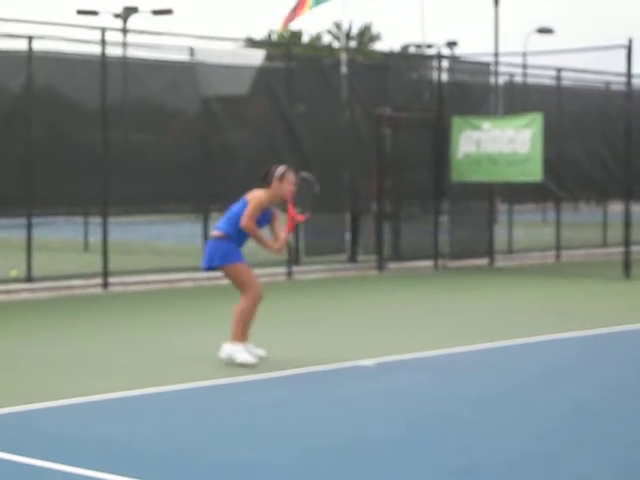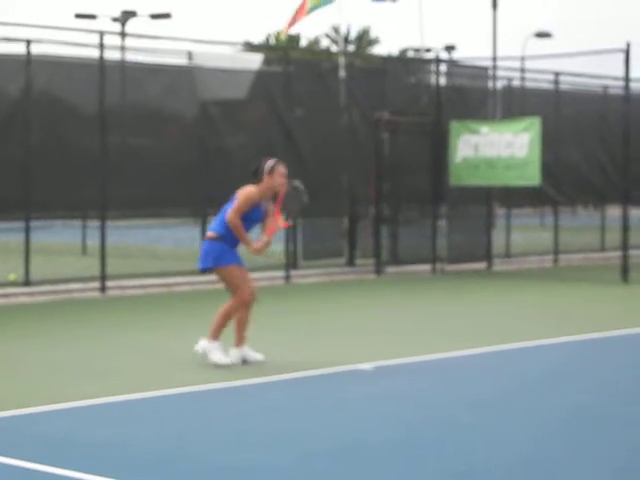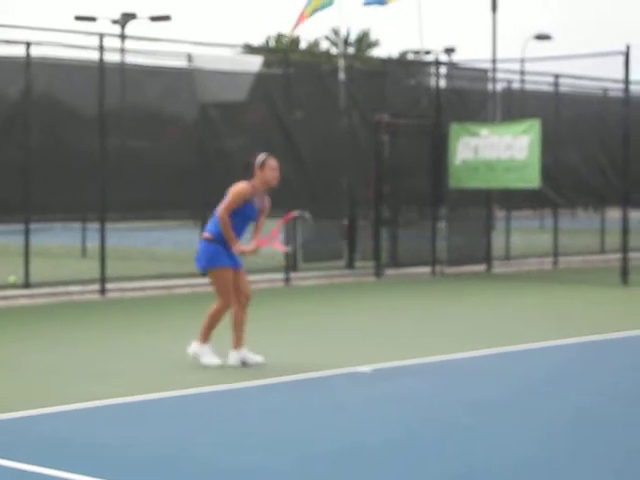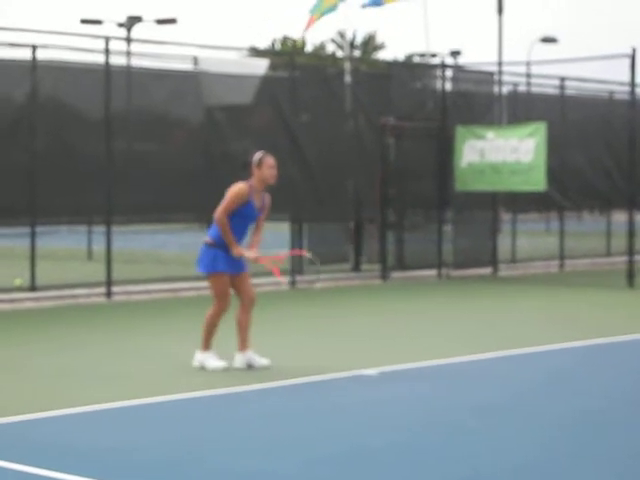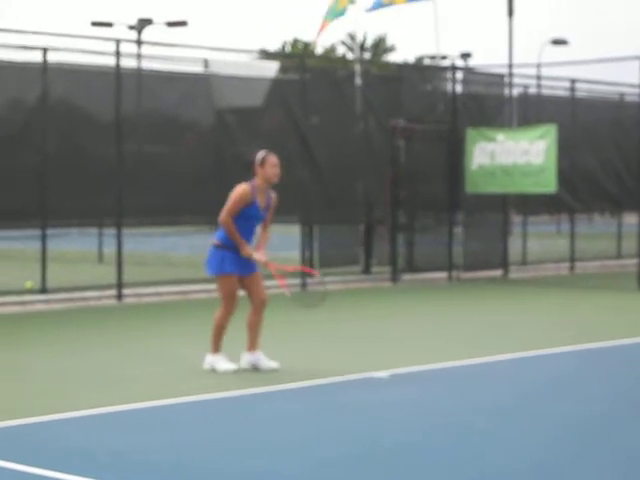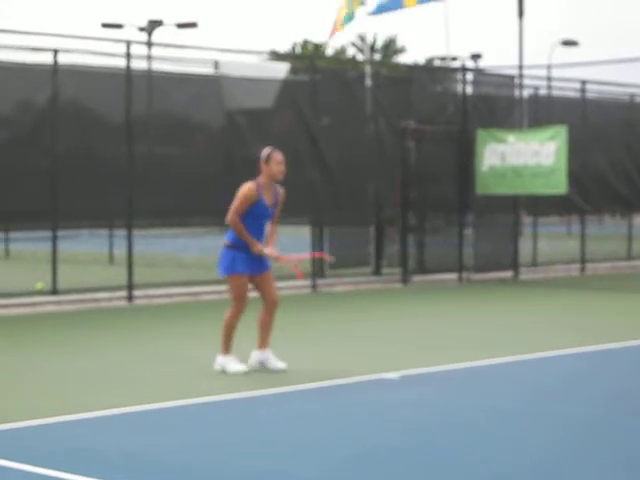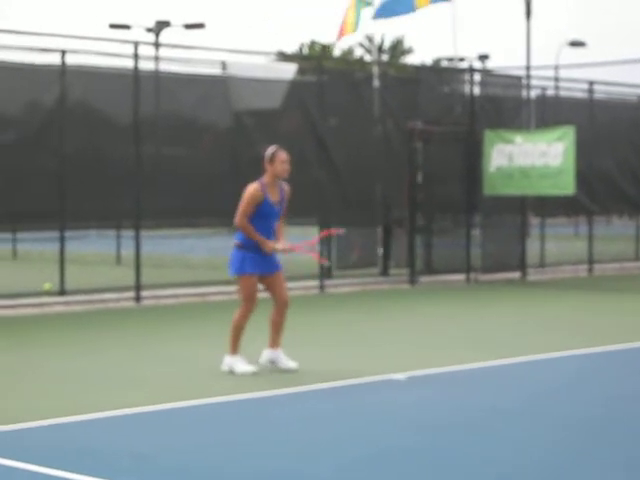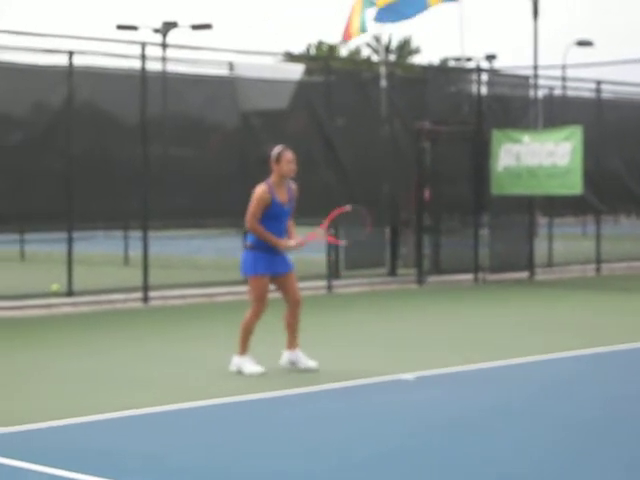
dt=0.1s
person 1, frame 1
left shoulder: (272, 210)
right shoulder: (262, 195)
left elbow: (278, 238)
right elbow: (246, 223)
left wrist: (283, 240)
right wrist: (268, 243)
left hip: (230, 247)
right hip: (222, 244)
left knee: (255, 294)
right knee: (251, 292)
left ankle: (241, 344)
right ankle: (234, 345)
person 1, frame 2
left shoulder: (267, 205)
right shoulder: (251, 192)
left elbow: (266, 236)
right elbow: (231, 217)
left wrist: (263, 242)
right wrist: (249, 244)
left hip: (226, 248)
right hip: (218, 245)
left knee: (249, 296)
right knee: (241, 297)
left ankle: (240, 348)
right ankle: (210, 342)
person 1, frame 3
left shoulder: (265, 201)
right shoulder: (243, 188)
left elbow: (258, 230)
right elbow: (221, 213)
left wrist: (252, 245)
right wrist: (234, 243)
left hip: (230, 250)
right hip: (214, 246)
left knee: (244, 297)
right knee: (226, 300)
left ankle: (238, 351)
right ankle: (200, 344)
person 1, frame 4
left shoulder: (266, 199)
right shoulder: (241, 189)
left elbow: (258, 230)
right elbow: (219, 216)
left wrist: (251, 251)
right wrist: (234, 246)
left hip: (232, 253)
right hip: (216, 250)
left knee: (249, 299)
right knee: (221, 304)
left ankle: (244, 353)
right ankle: (204, 352)
person 1, frame 5
left shoulder: (272, 197)
right shoulder: (244, 190)
right elbow: (224, 218)
left wrist: (260, 251)
right wrist: (242, 246)
left hip: (245, 255)
right hip: (225, 252)
left knee: (260, 301)
right knee: (229, 305)
left ankle: (252, 355)
right ankle: (214, 355)
person 1, frame 6
left shoulder: (279, 193)
right shoulder: (250, 189)
right elbow: (231, 218)
left wrist: (270, 246)
right wrist: (253, 243)
left hip: (256, 254)
right hip: (237, 252)
left knee: (272, 301)
right knee: (239, 305)
left ankle: (261, 353)
right ankle: (224, 356)
person 1, frame 7
left shoulder: (285, 190)
right shoulder: (255, 190)
right elbow: (240, 221)
left wrist: (280, 241)
right wrist: (265, 243)
left hip: (267, 255)
right hip: (247, 253)
left knee: (282, 301)
right knee: (248, 306)
left ankle: (272, 352)
right ankle: (232, 357)
person 1, frame 8
left shoulder: (292, 188)
right shoulder: (263, 191)
right elbow: (251, 224)
left wrist: (293, 237)
right wrist: (277, 242)
left hip: (279, 255)
right hip: (258, 254)
left knee: (295, 301)
right knee: (258, 306)
left ankle: (292, 352)
right ankle: (241, 358)
